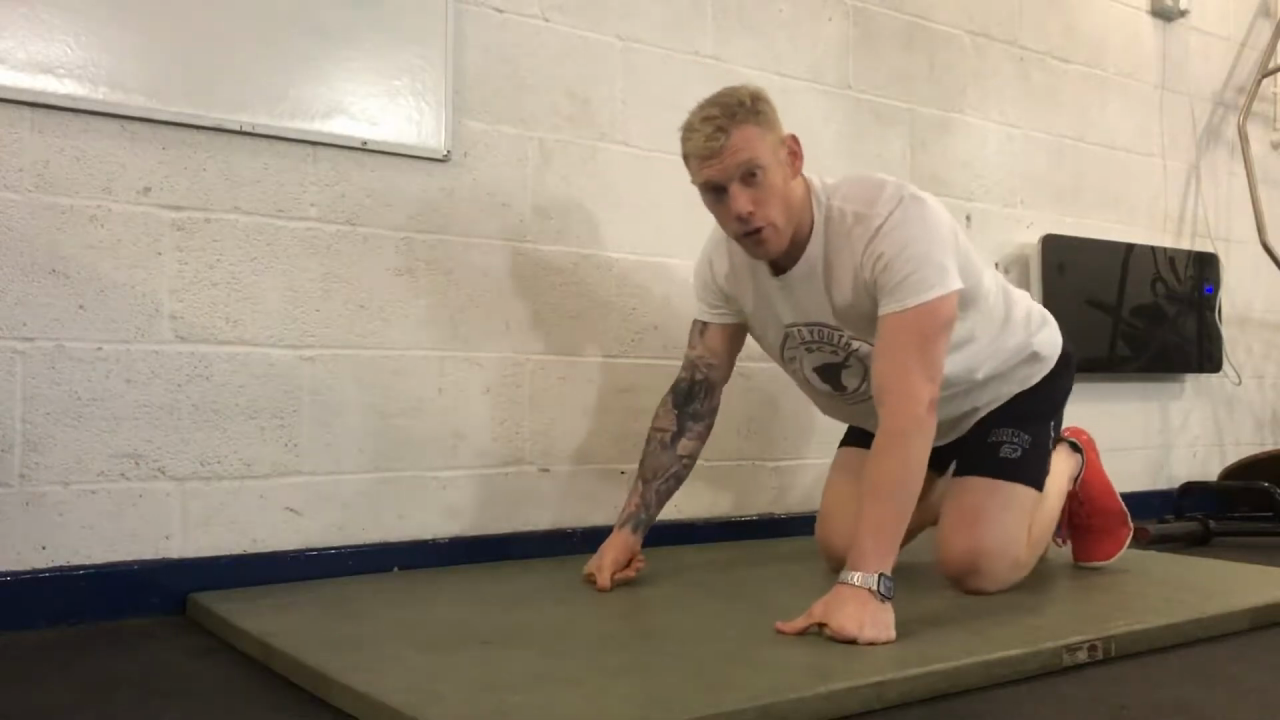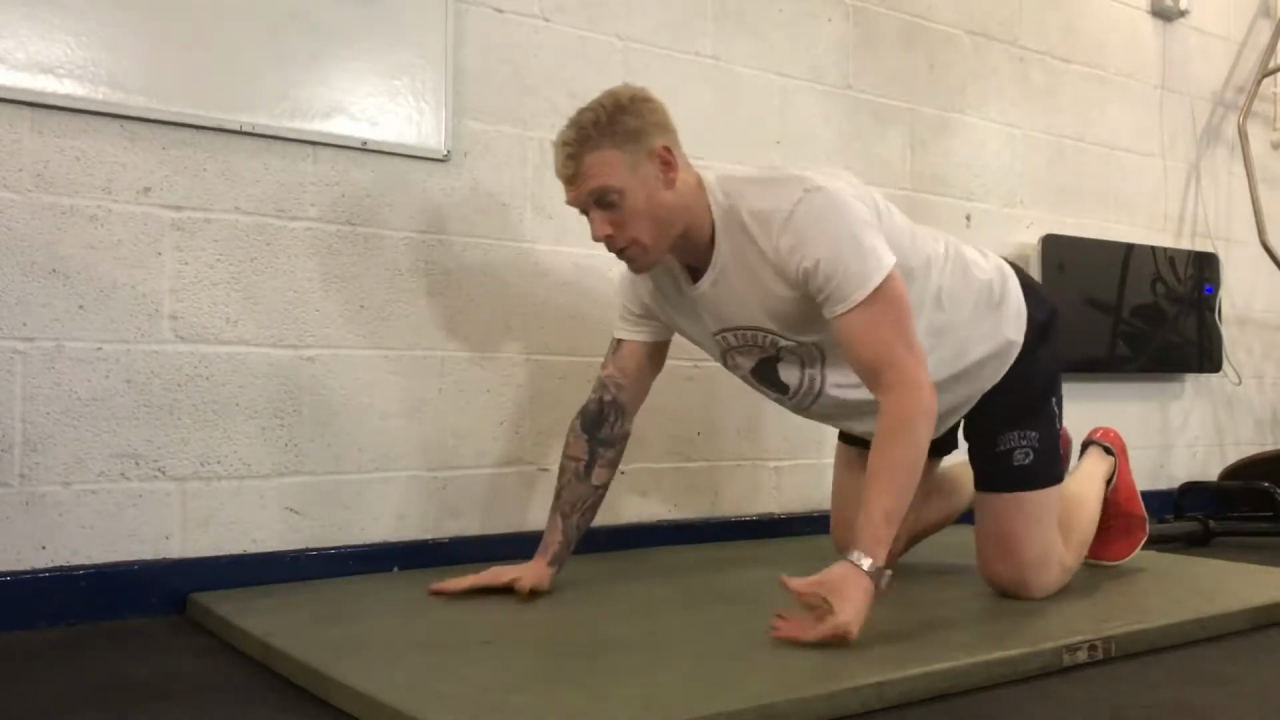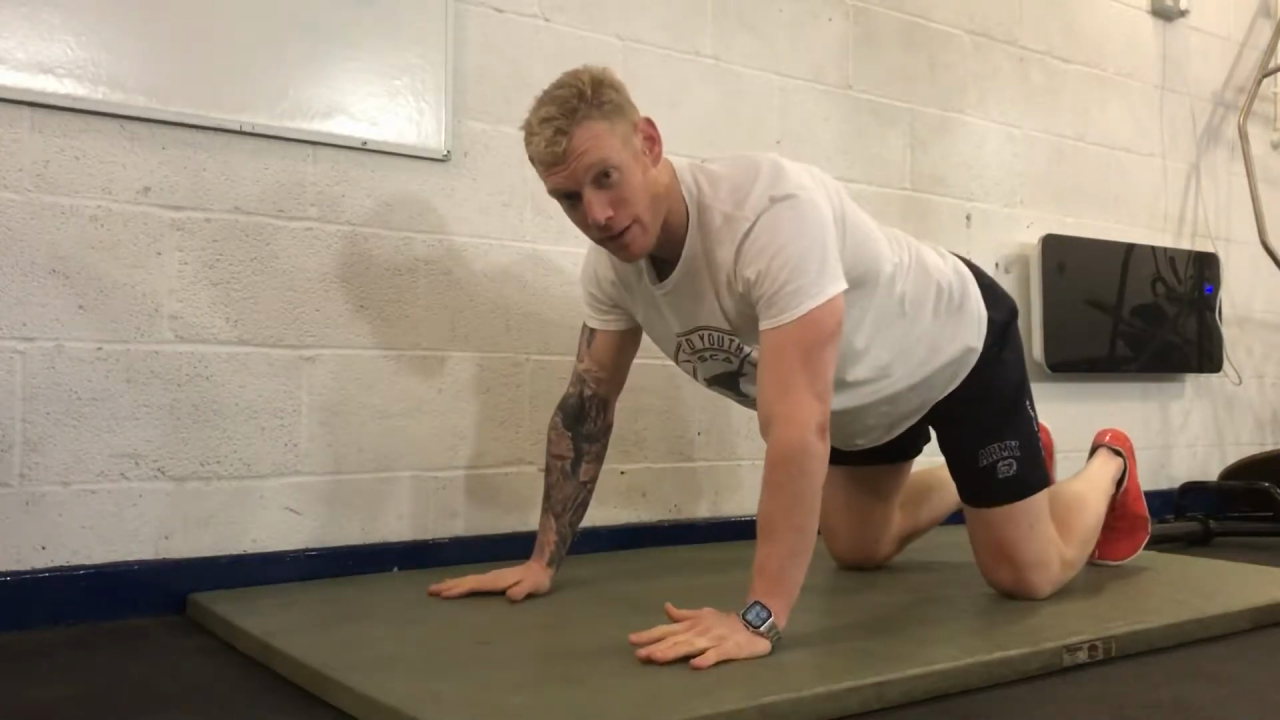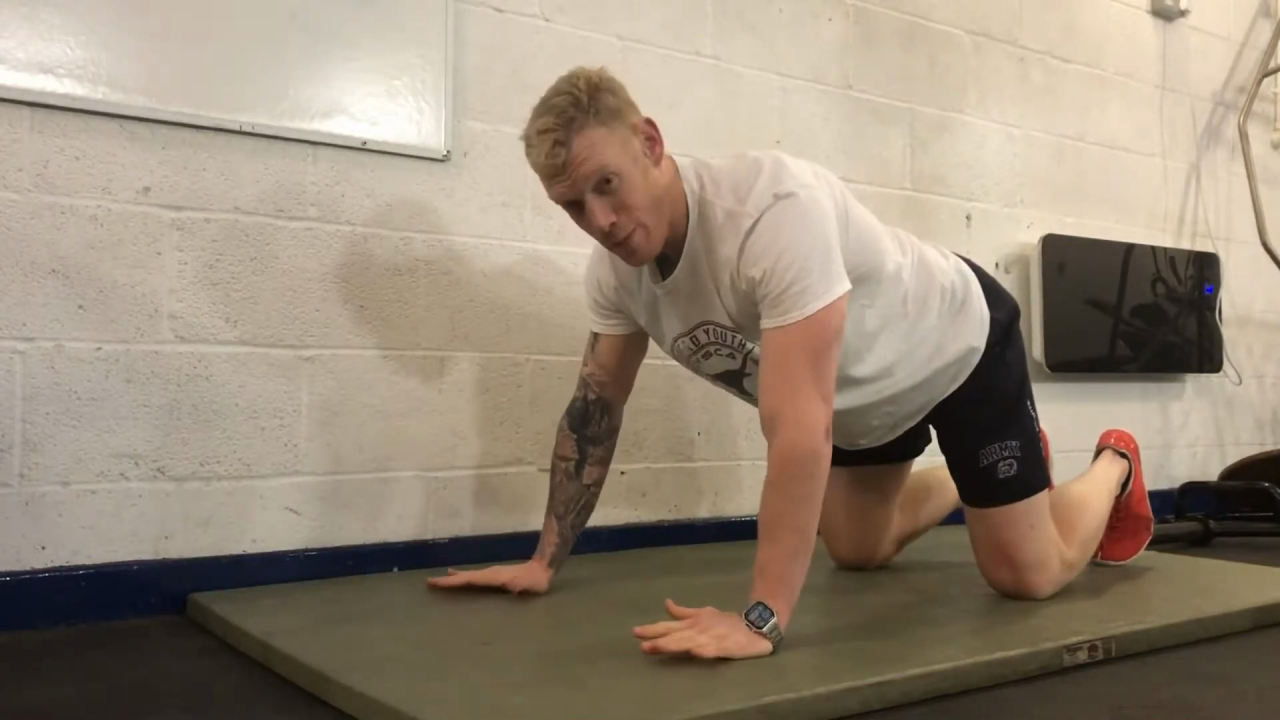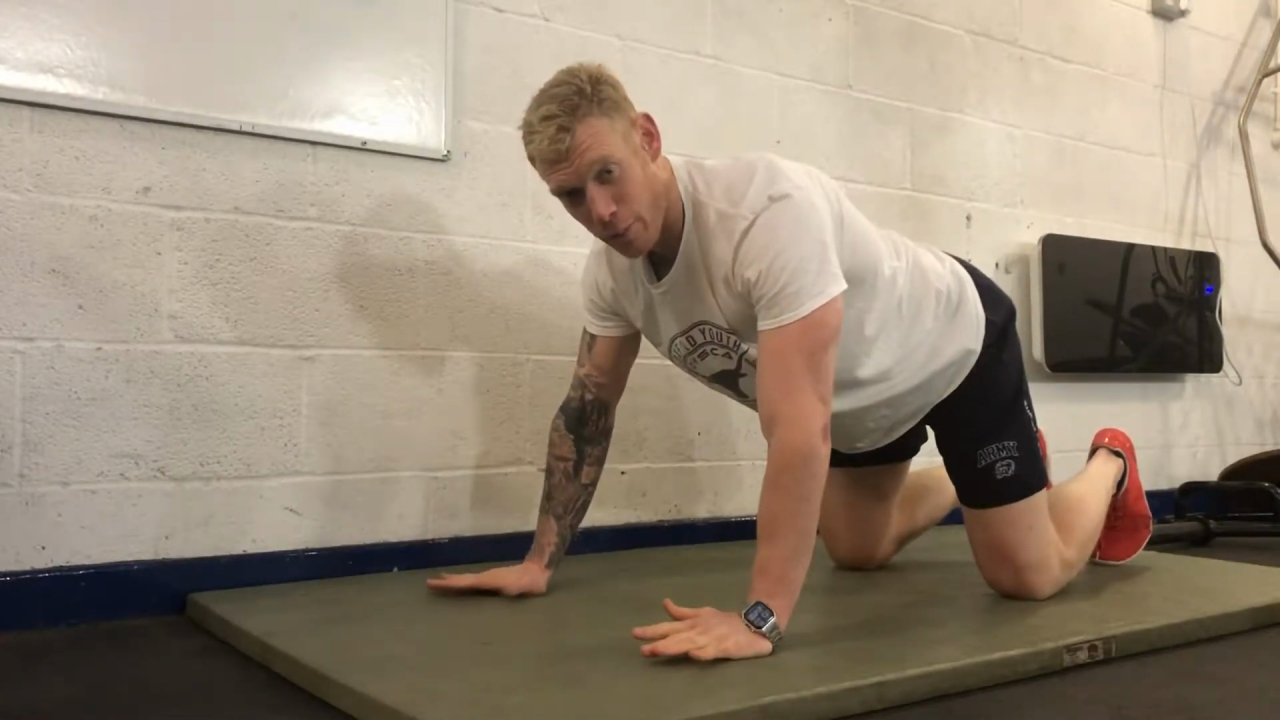
dt=1s
person 1, frame 1
left shoulder: (895, 221)
right shoulder: (724, 262)
left elbow: (912, 406)
right elbow: (694, 393)
left wrist: (867, 582)
right wrist: (629, 528)
left hip: (1009, 374)
left knee: (977, 564)
right knee: (840, 548)
left ankle: (1066, 465)
right ankle: (957, 486)
person 1, frame 2
left shoulder: (803, 215)
right shoulder: (649, 275)
left elbow: (910, 391)
right elbow: (607, 412)
left wrist: (863, 568)
right wrist: (546, 559)
left hip: (995, 342)
right hip: (881, 392)
left knee: (1024, 574)
right knee: (864, 536)
left ankle: (1099, 464)
right ankle: (993, 475)
person 1, frame 3
left shoulder: (772, 212)
right shoulder: (610, 262)
left elbow: (798, 430)
right elbow: (587, 404)
left wrist: (759, 617)
right wrist: (543, 560)
left hip: (956, 343)
right hip: (868, 387)
left knee: (1028, 574)
right knee: (858, 550)
left ankle: (1108, 466)
right ankle: (1011, 465)
person 1, frame 4
left shoulder: (774, 211)
right shoulder: (615, 265)
left elbow: (800, 428)
right elbow: (594, 407)
left wrist: (760, 618)
right wrist: (544, 560)
left hip: (957, 344)
right hip: (869, 386)
left knee: (1028, 574)
right knee: (857, 551)
left ankle: (1114, 466)
right ankle: (971, 479)
person 1, frame 5
left shoulder: (768, 212)
right shoulder: (610, 267)
left elbow: (798, 429)
right elbow: (587, 409)
left wrist: (760, 618)
right wrist: (539, 562)
left hip: (953, 346)
right hip: (865, 390)
left knee: (1028, 575)
right knee: (855, 553)
left ankle: (1109, 465)
right ankle: (972, 478)
